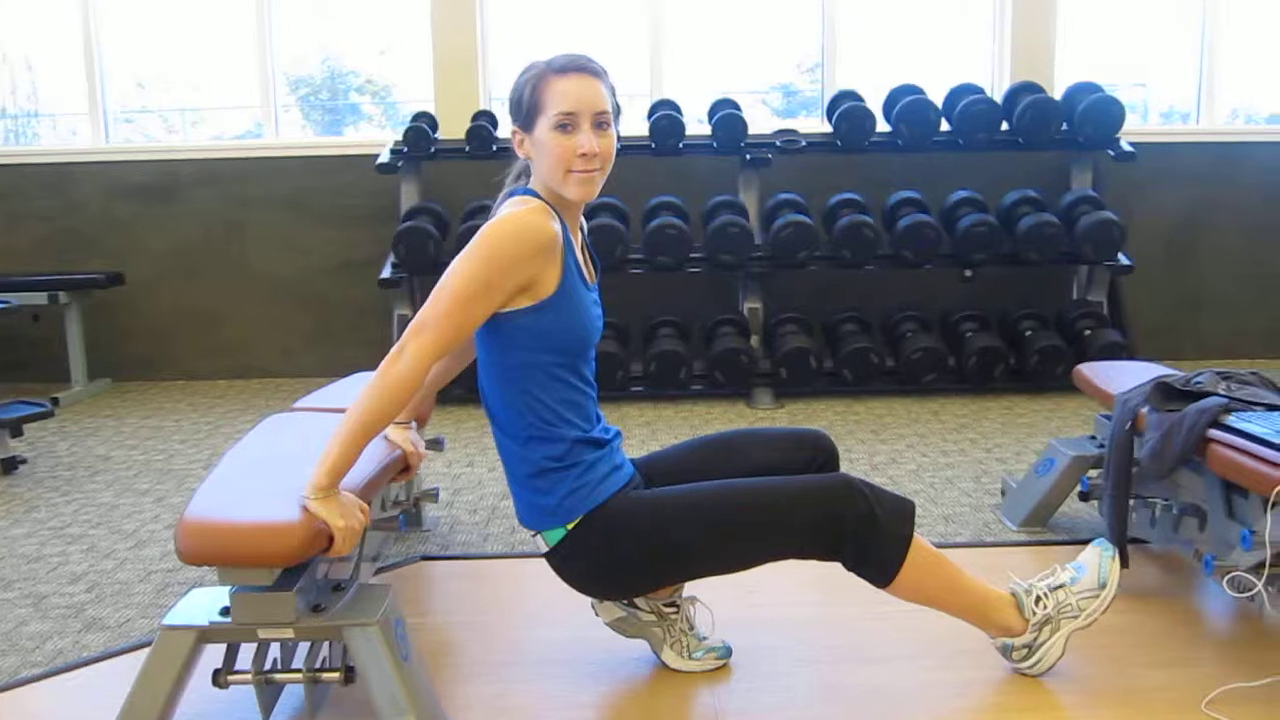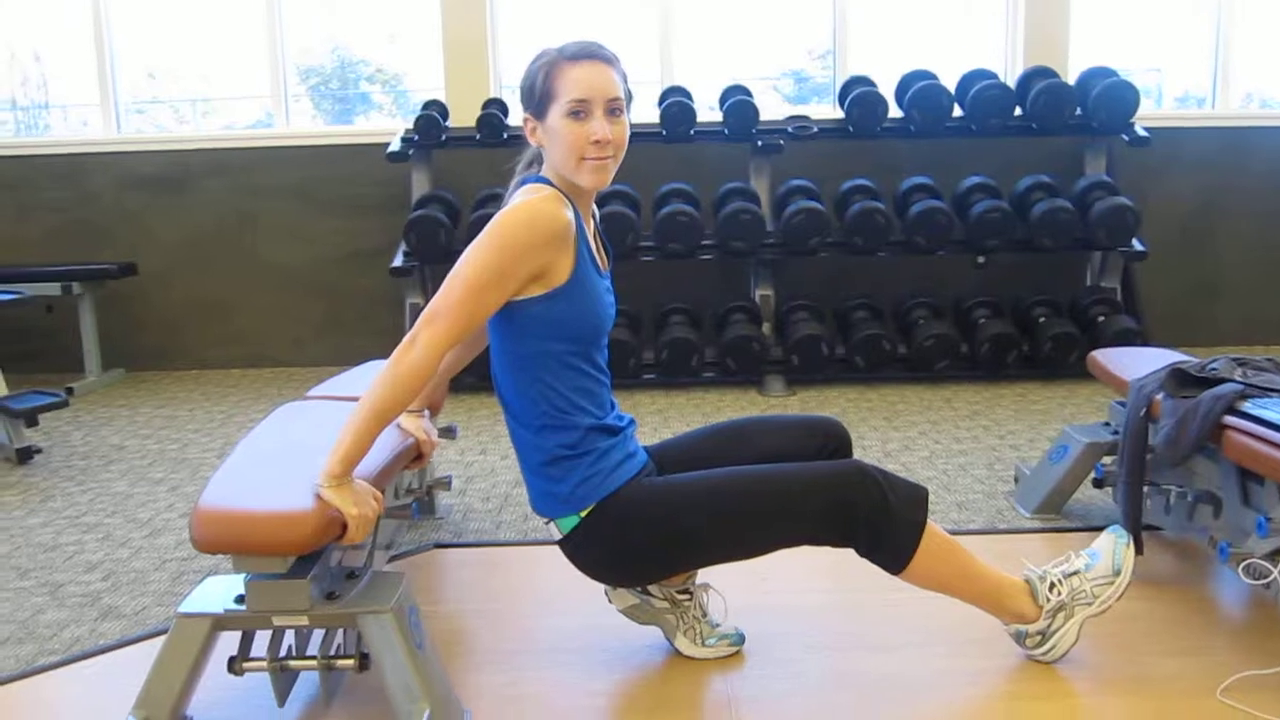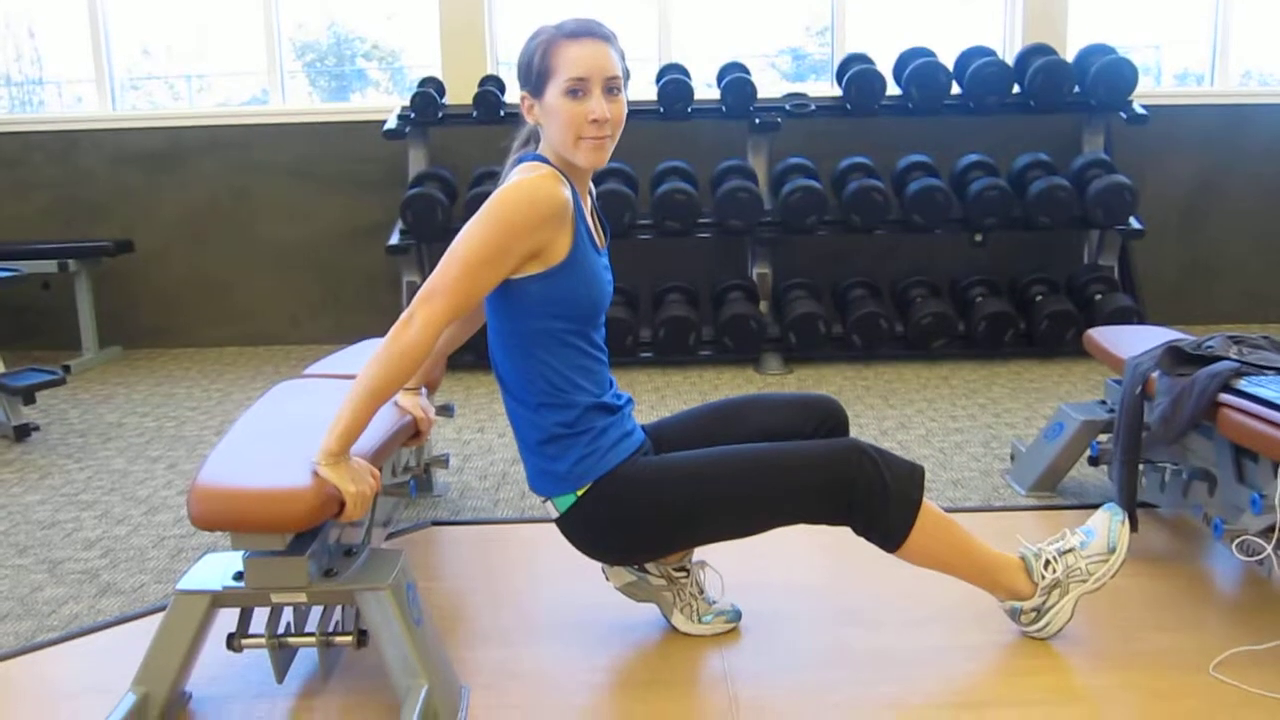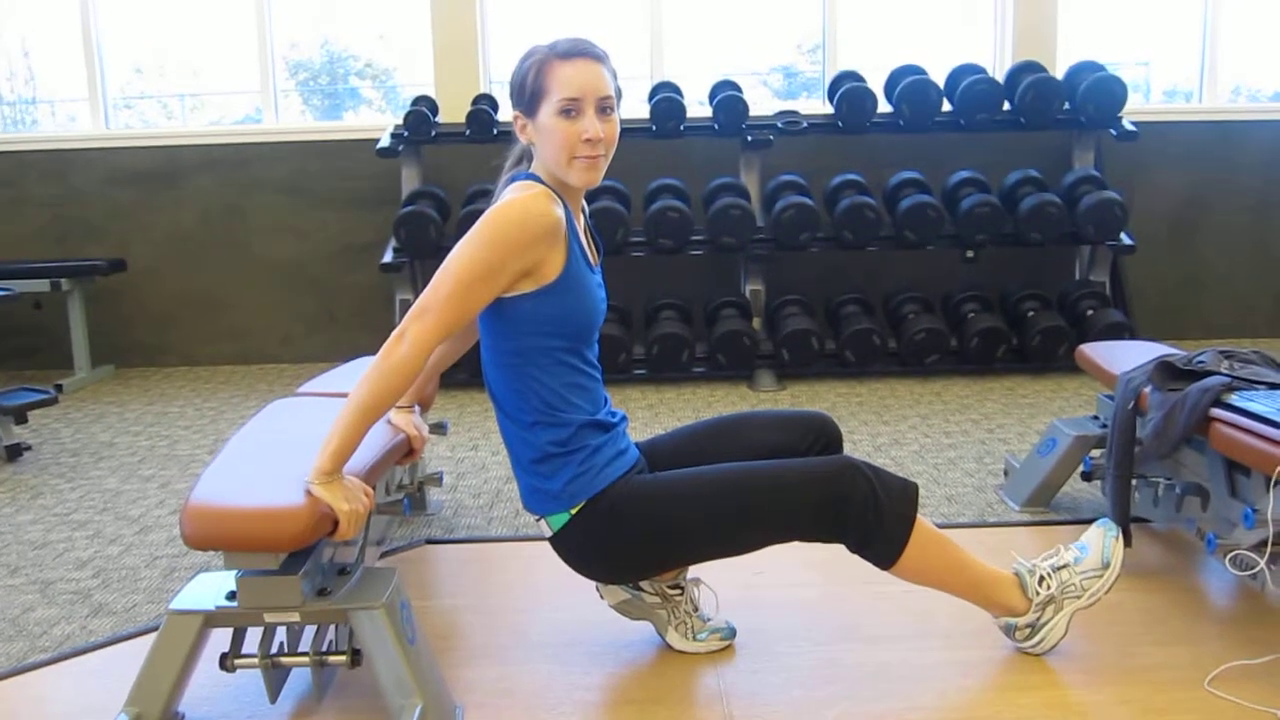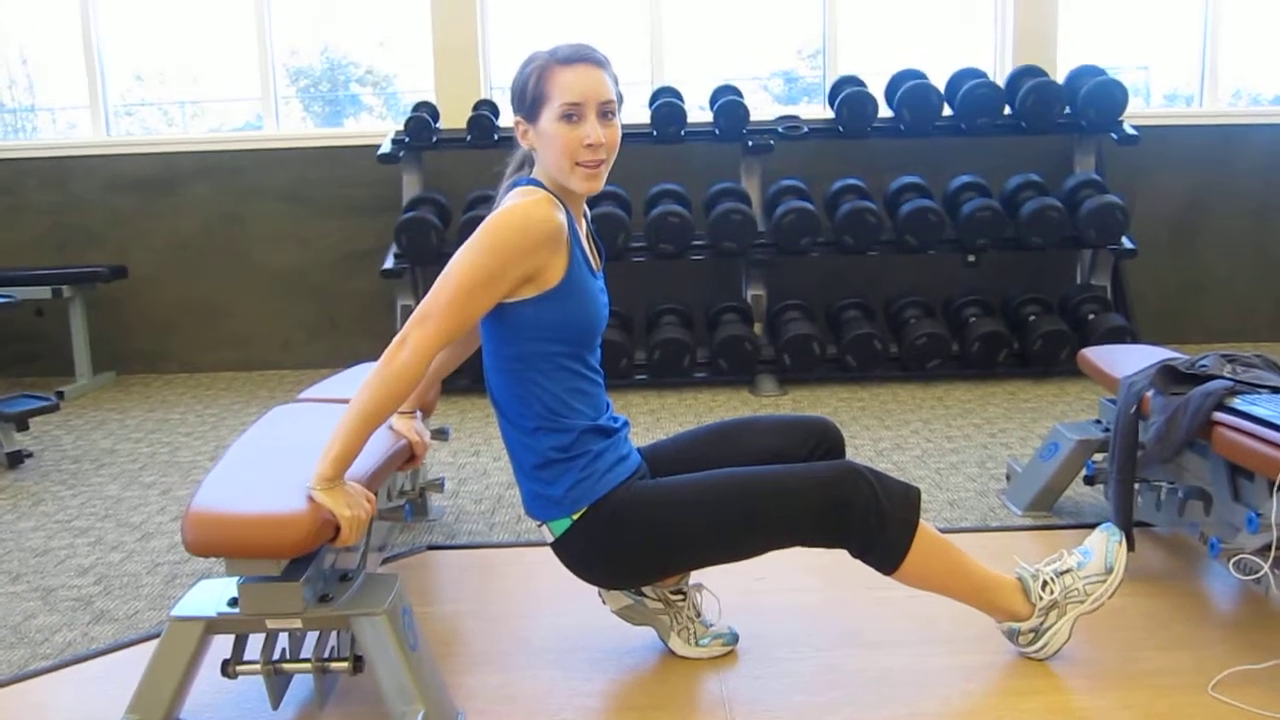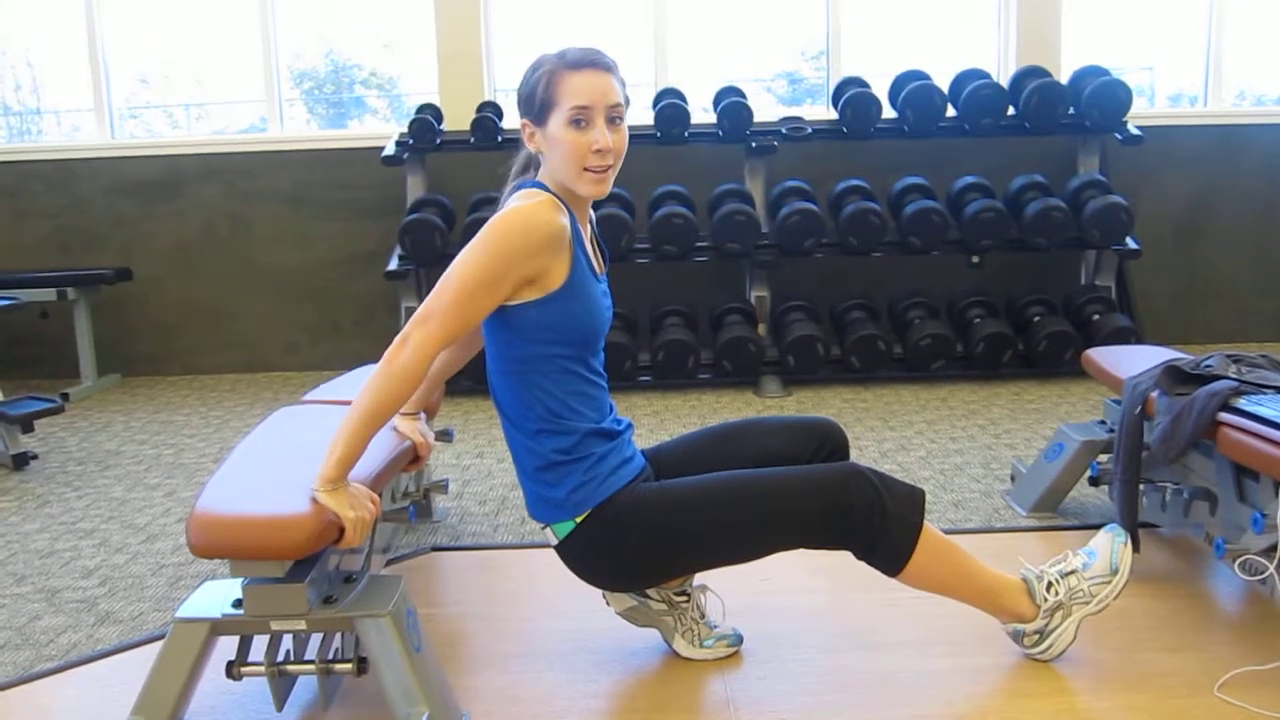
dt=0.4s
person 1, frame 1
left shoulder: (563, 224)
right shoulder: (525, 227)
left elbow: (465, 338)
right elbow: (416, 348)
left wrist: (409, 420)
right wrist: (324, 490)
left hip: (609, 487)
right hip: (590, 526)
left knee: (810, 453)
right knee: (843, 507)
left ankle: (652, 598)
right ankle: (1020, 621)
person 1, frame 2
left shoulder: (573, 210)
right shoulder: (537, 216)
left elbow: (477, 326)
right elbow: (428, 336)
left wrist: (421, 409)
right wrist: (338, 479)
left hip: (623, 474)
right hip: (604, 515)
left knee: (822, 440)
right knee: (854, 494)
left ankle: (664, 584)
right ankle: (1033, 609)
person 1, frame 3
left shoulder: (571, 188)
right shoulder: (536, 193)
left elbow: (474, 300)
right elbow: (426, 315)
left wrist: (418, 388)
right wrist: (335, 457)
left hip: (618, 452)
right hip: (600, 493)
left knee: (819, 419)
right knee: (851, 475)
left ankle: (663, 564)
right ankle: (1028, 586)
person 1, frame 4
left shoulder: (564, 207)
right shoulder: (528, 212)
left elbow: (466, 320)
right elbow: (416, 332)
left wrist: (410, 405)
right wrist: (328, 476)
left hip: (615, 469)
right hip: (596, 511)
left knee: (813, 435)
right knee: (847, 491)
left ankle: (656, 581)
right ankle: (1023, 602)
person 1, frame 5
left shoulder: (566, 213)
right shoulder: (530, 217)
left elbow: (468, 326)
right elbow: (418, 338)
left wrist: (412, 412)
right wrist: (330, 481)
left hip: (615, 475)
right hip: (595, 516)
left knee: (816, 441)
right knee: (849, 497)
left ankle: (660, 587)
right ankle: (1026, 607)
person 1, frame 6
left shoulder: (570, 215)
right shoulder: (533, 220)
left elbow: (467, 325)
right elbow: (418, 339)
left wrist: (415, 412)
right wrist: (333, 483)
left hip: (619, 476)
right hip: (601, 519)
left knee: (818, 442)
right knee: (851, 498)
left ankle: (661, 587)
right ankle: (1030, 607)
